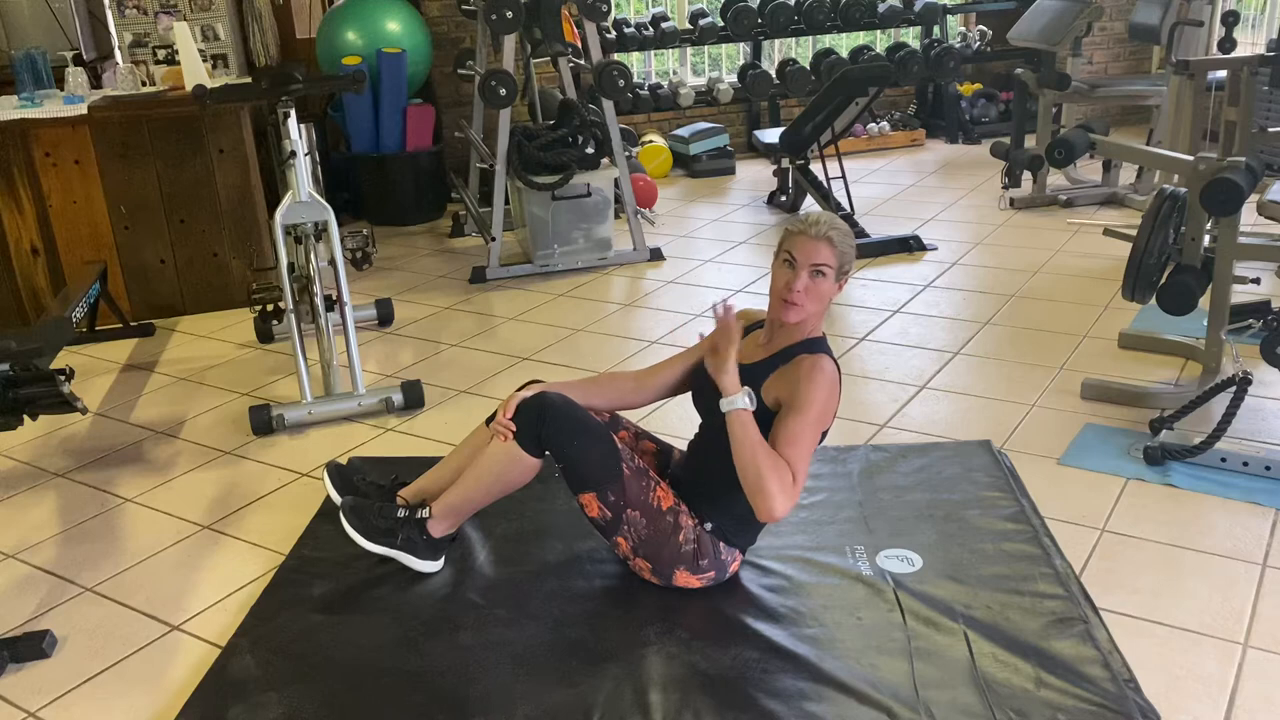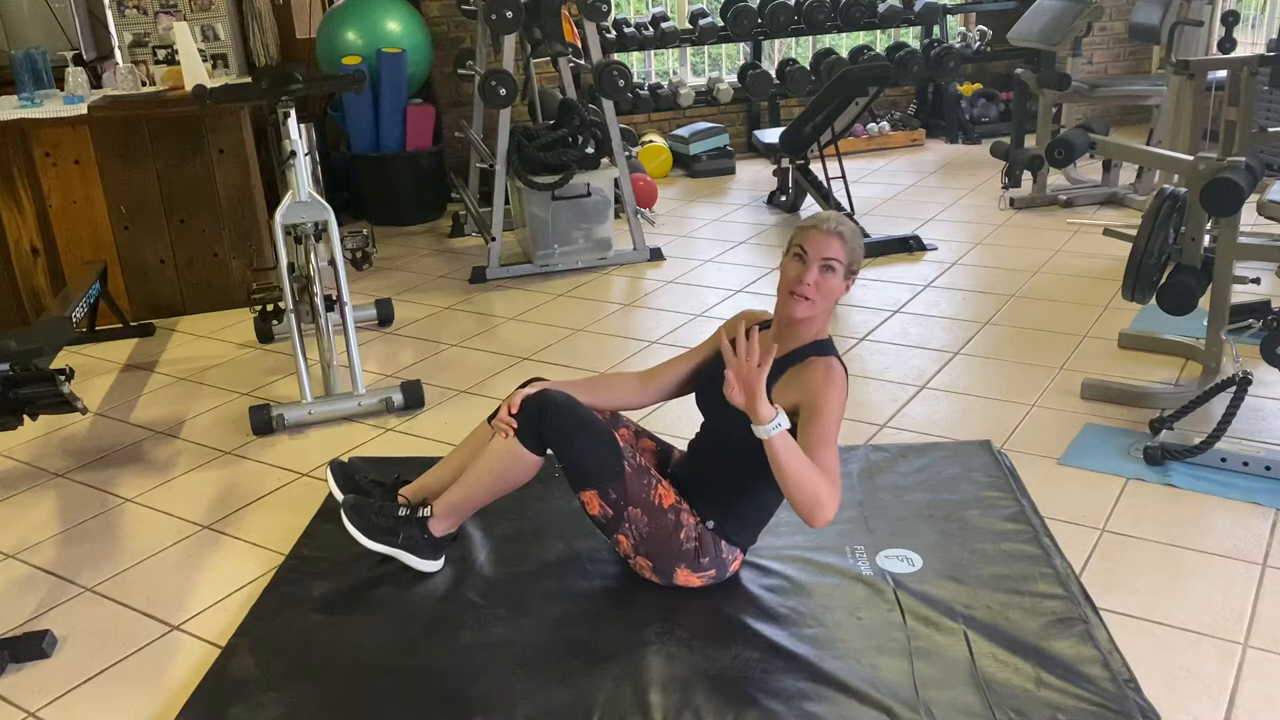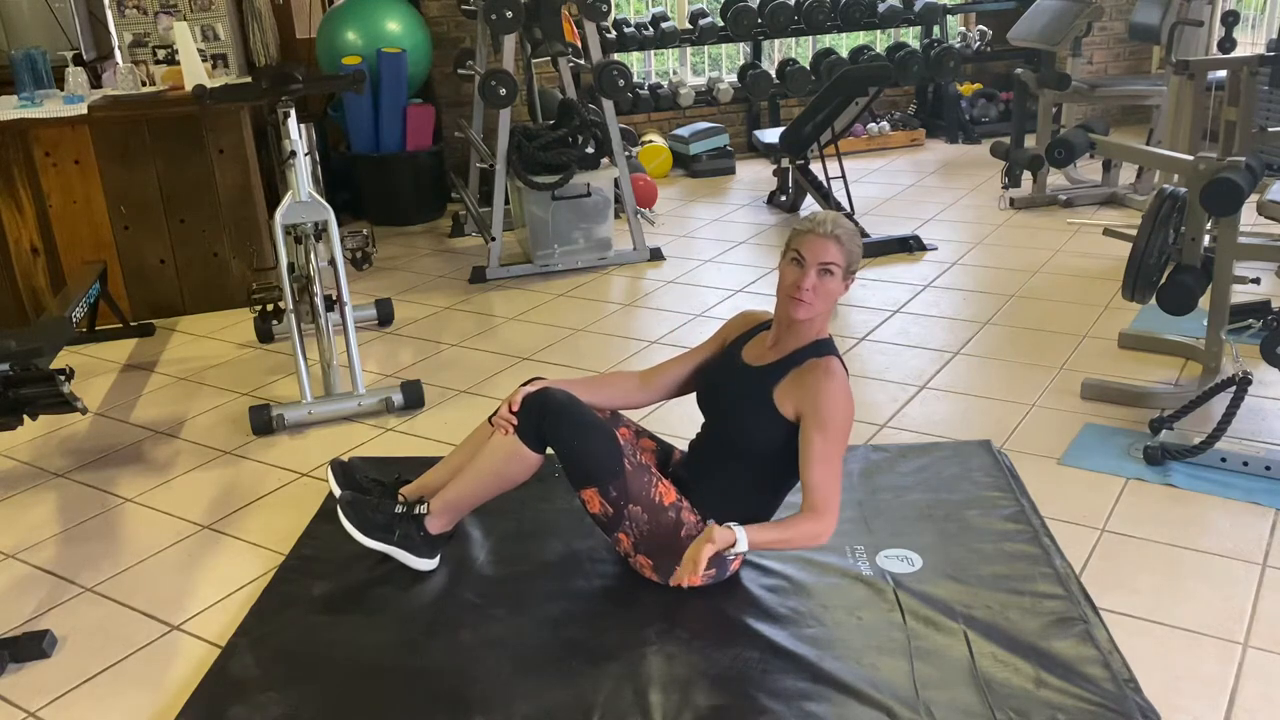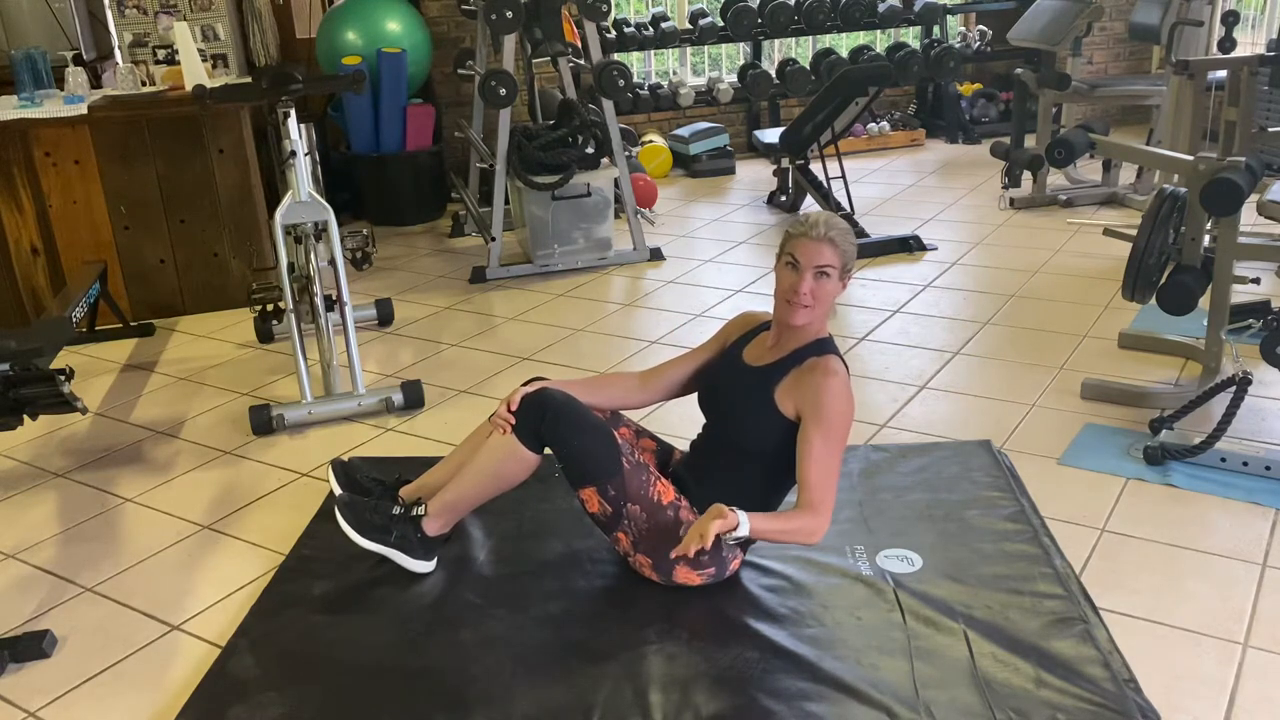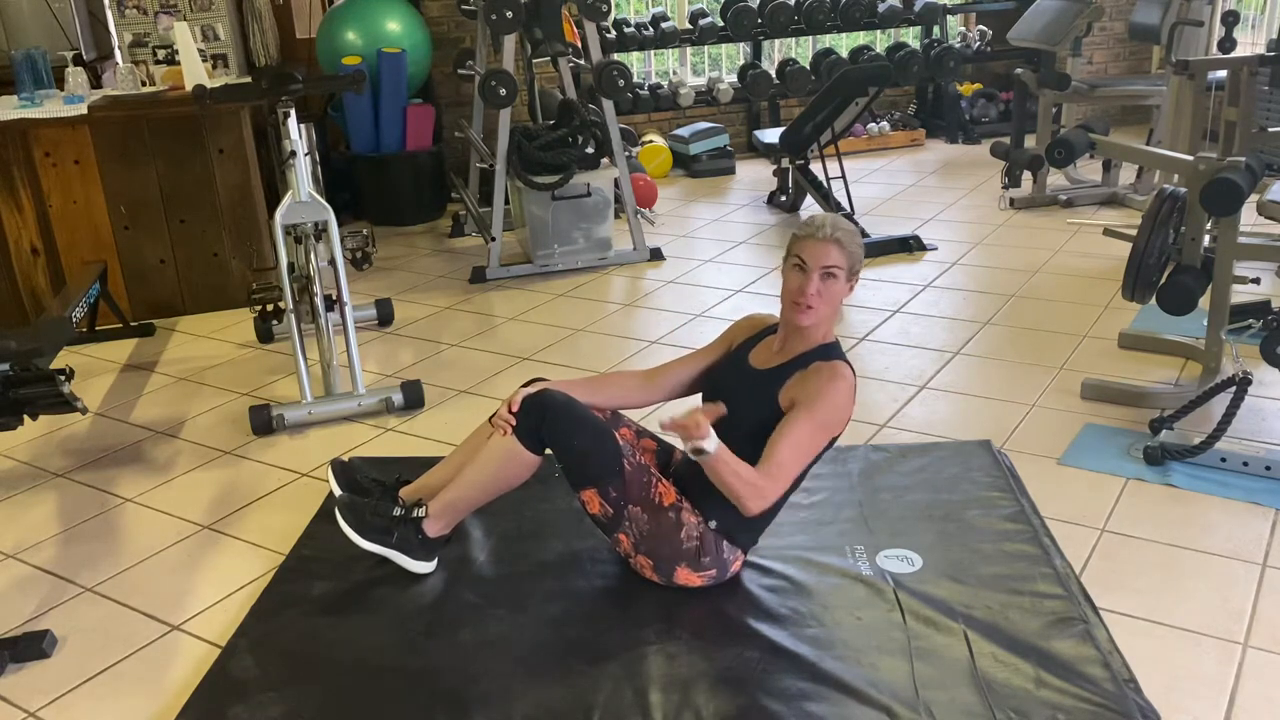
dt=1s
person 1, frame 1
left shoulder: (813, 373)
right shoulder: (748, 326)
left elbow: (773, 502)
right elbow: (645, 384)
left wrist: (730, 387)
right wrist: (541, 391)
left hip: (699, 547)
right hip: (682, 487)
left knee: (546, 416)
right knee: (535, 402)
left ankle: (426, 532)
right ankle: (406, 500)
person 1, frame 2
left shoulder: (821, 374)
right shoulder: (751, 327)
left elbow: (820, 508)
right elbow: (646, 385)
left wrist: (762, 412)
right wrist: (547, 388)
left hip: (700, 546)
right hip: (684, 485)
left knee: (547, 415)
right knee: (536, 399)
left ankle: (428, 530)
right ankle: (406, 499)
person 1, frame 3
left shoulder: (822, 380)
right shoulder: (749, 327)
left elbow: (820, 522)
right elbow: (647, 384)
left wrist: (726, 536)
right wrist: (548, 385)
left hip: (695, 537)
right hip: (684, 484)
left knee: (548, 413)
right knee: (536, 400)
left ankle: (424, 529)
right ankle: (406, 498)
person 1, frame 4
left shoulder: (823, 379)
right shoulder: (751, 327)
left elbow: (813, 519)
right elbow: (647, 385)
left wrist: (732, 521)
right wrist: (545, 386)
left hip: (696, 542)
right hip: (682, 484)
left knee: (546, 413)
right knee: (536, 399)
left ankle: (421, 530)
right ankle: (405, 498)
person 1, frame 5
left shoulder: (829, 381)
right shoulder: (756, 330)
left elbow: (756, 494)
right elbow: (651, 384)
left wrist: (705, 441)
right wrist: (548, 387)
left hip: (701, 544)
right hip: (684, 486)
left knee: (547, 416)
right knee: (538, 400)
left ankle: (422, 530)
right ankle: (405, 499)
